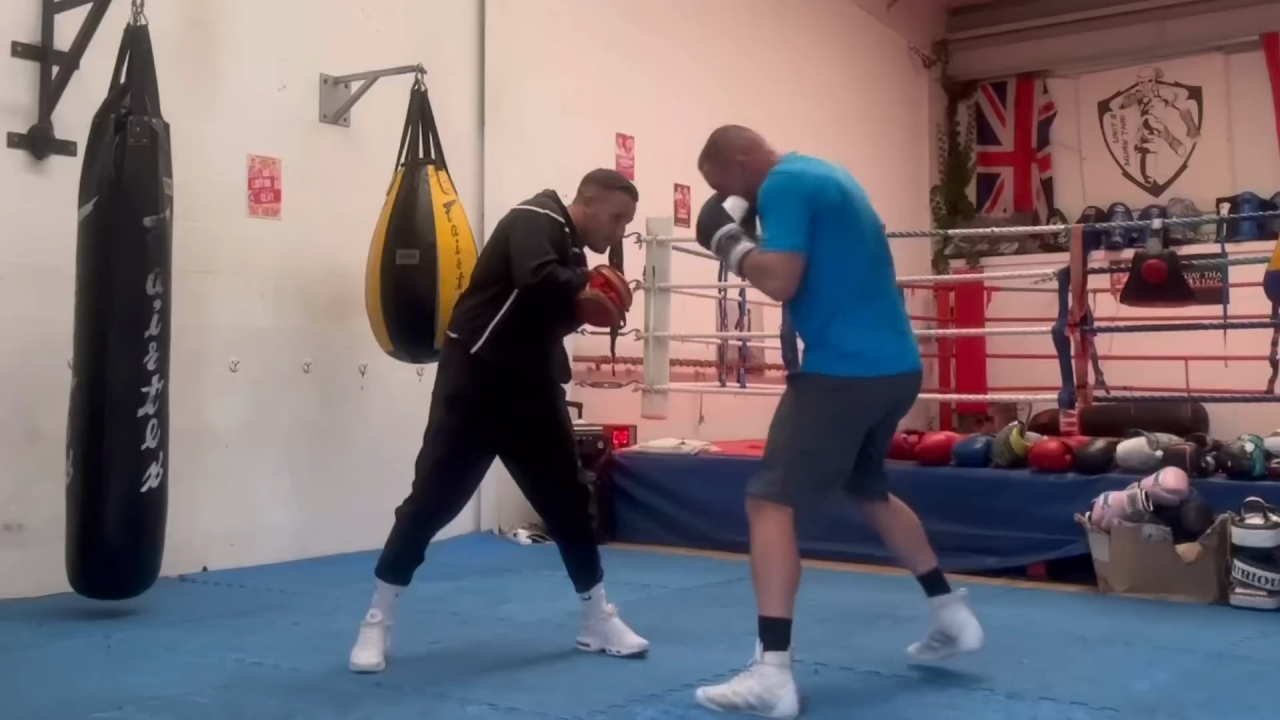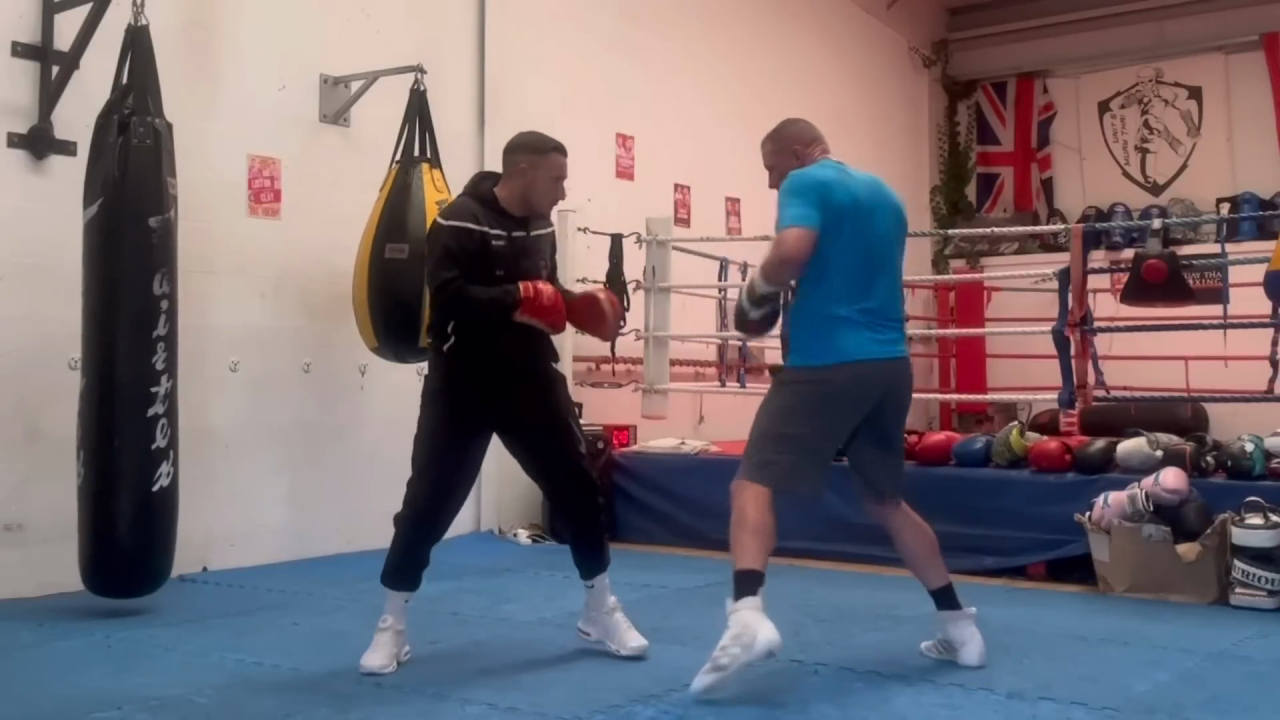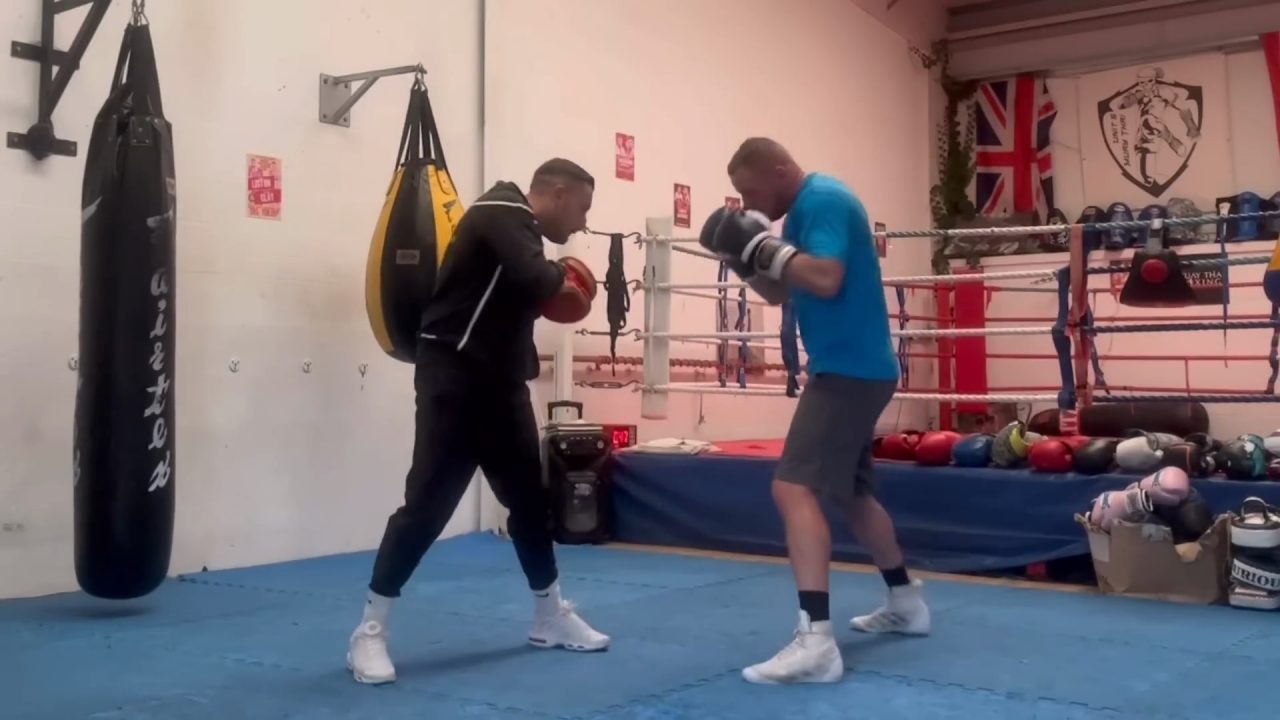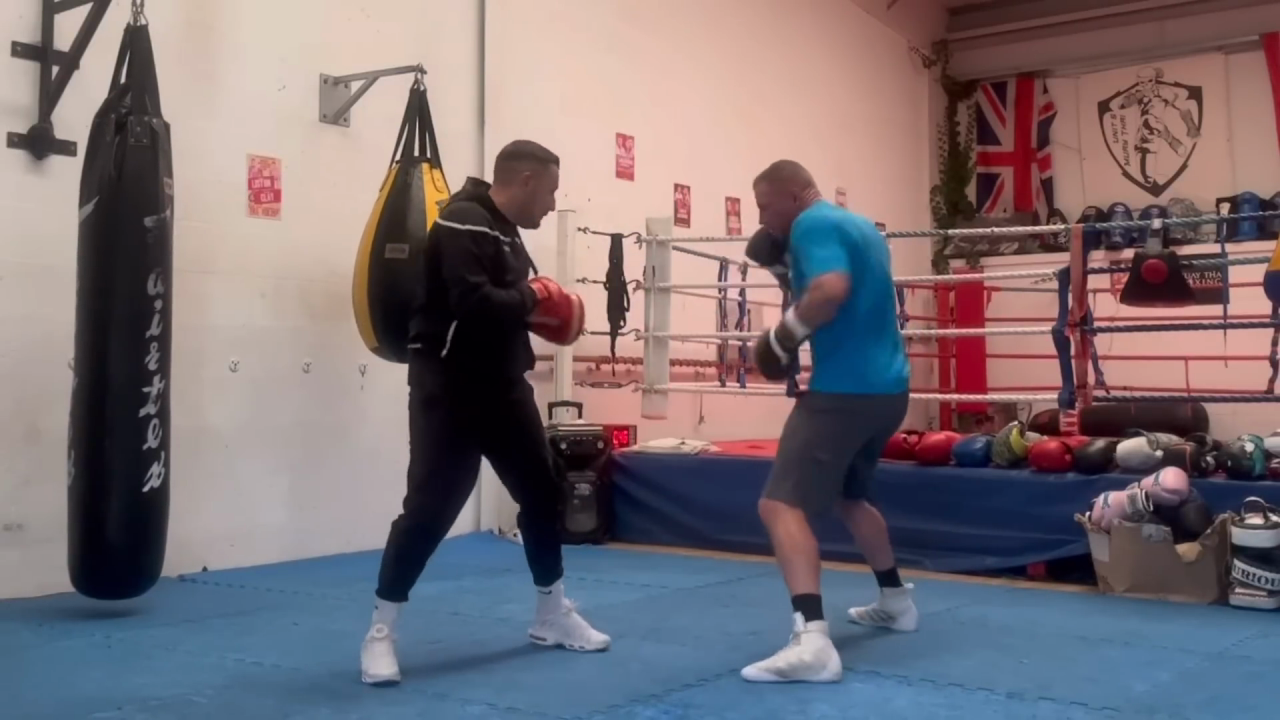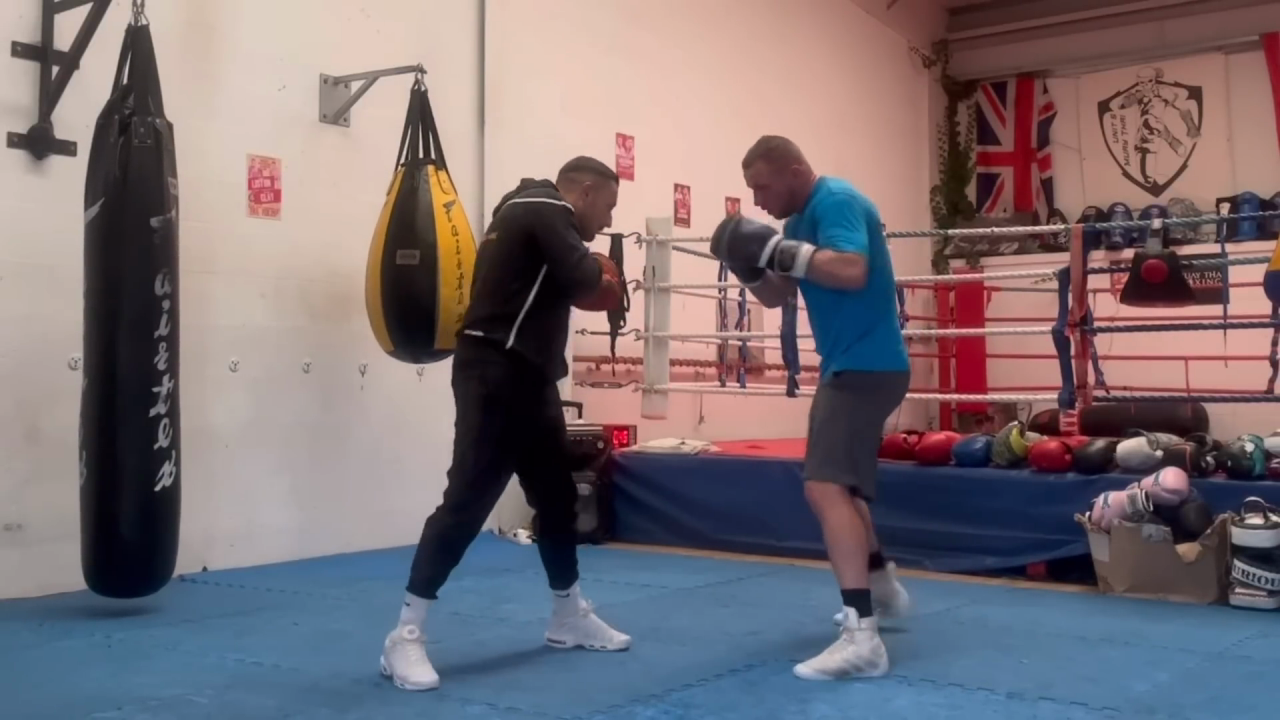
dt=1s
person 1, frame 1
left shoulder: (785, 181)
right shoulder: (826, 176)
left elbow: (779, 282)
left wrist: (727, 238)
right wrist: (741, 232)
left hip: (843, 372)
right hip: (897, 366)
left knee: (769, 503)
right knee: (870, 492)
right ankle: (950, 613)
person 1, frame 2
left shoulder: (805, 185)
right shoulder: (886, 197)
left elbow: (793, 251)
left wrist: (758, 296)
left hip: (823, 365)
right hip: (889, 365)
left knee: (752, 484)
right knee: (886, 500)
left ankle: (748, 618)
right ankle: (958, 626)
person 1, frame 3
left shoulder: (823, 198)
right shoulder: (801, 211)
left elbow: (826, 279)
right elbow: (779, 293)
left wrist: (762, 245)
right wrist: (745, 253)
left hip: (848, 372)
right hip: (859, 370)
left knee: (793, 489)
right knee: (851, 493)
left ankle: (816, 641)
right ankle: (906, 600)
person 1, frame 4
left shoulder: (811, 226)
right shoulder: (862, 228)
left elbow: (830, 290)
left wrist: (784, 335)
right wrist: (792, 266)
left hip: (840, 392)
right hip: (890, 390)
left knee: (781, 506)
right knee: (848, 495)
left ankle: (811, 641)
right ankle: (896, 600)
person 1, frame 5
left shoulder: (838, 202)
right shoulder: (801, 219)
left elbow: (851, 272)
right elbow: (776, 296)
left wrist: (779, 249)
right wrist: (747, 262)
left hip: (867, 369)
right hip: (845, 369)
left knee: (823, 487)
right knee: (841, 484)
left ankle: (861, 637)
right ankle: (883, 585)
person 2, frame 1
left shoulder: (571, 249)
right shoulder: (535, 221)
right elbow: (537, 282)
left wrist: (585, 304)
right wrist: (585, 286)
left hip: (532, 387)
right hip: (476, 378)
left knee: (568, 500)
right knee: (434, 497)
left ankle: (598, 619)
right ankle: (377, 621)
person 2, frame 2
left shoulder: (541, 226)
right shoulder: (458, 222)
right elbow: (448, 298)
left wrist: (577, 305)
right wrist: (515, 299)
left hip: (531, 377)
right hip: (462, 382)
left knee: (577, 487)
right knee: (428, 502)
left ankle: (600, 610)
right ankle: (391, 628)
person 2, frame 3
left shoulder: (518, 229)
right shoulder: (500, 215)
right elbow: (530, 277)
left wrist: (552, 287)
right wrist: (560, 279)
left hip: (501, 381)
right hip: (455, 377)
left knee: (530, 497)
right knee: (428, 502)
left ankle: (551, 617)
right ankle: (370, 631)
person 2, frame 4
left shoulder: (505, 226)
right shoulder: (461, 225)
right elbow: (473, 303)
left wrist: (539, 298)
right wrist: (531, 298)
left hip: (502, 382)
right hip: (446, 384)
left knee: (541, 492)
right knee: (430, 507)
left ankle: (552, 614)
right ankle: (381, 633)
person 2, frame 5
left shoulder: (531, 218)
right shoulder: (545, 210)
right elbow: (579, 279)
left wrist: (589, 277)
right wrist: (600, 276)
left hip: (529, 377)
right hip: (494, 375)
left knee: (557, 496)
right knee: (468, 501)
left ankle: (569, 617)
right ankle: (405, 635)
